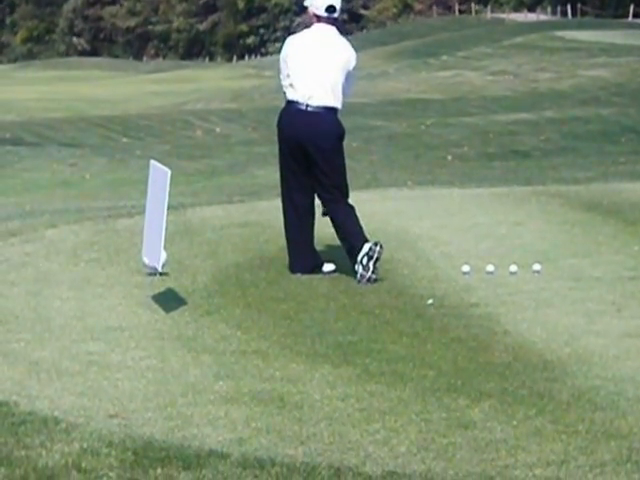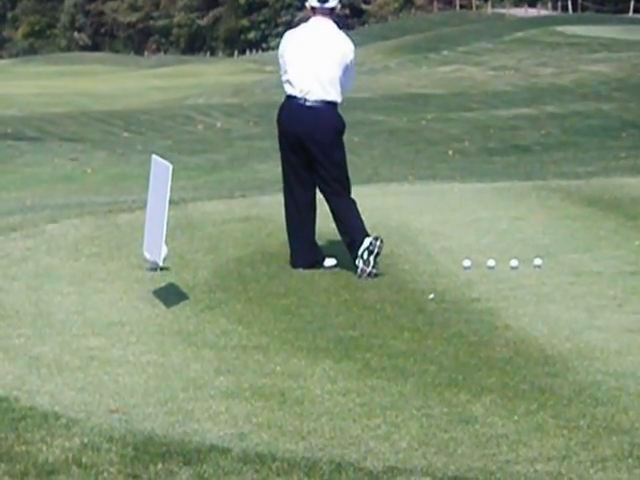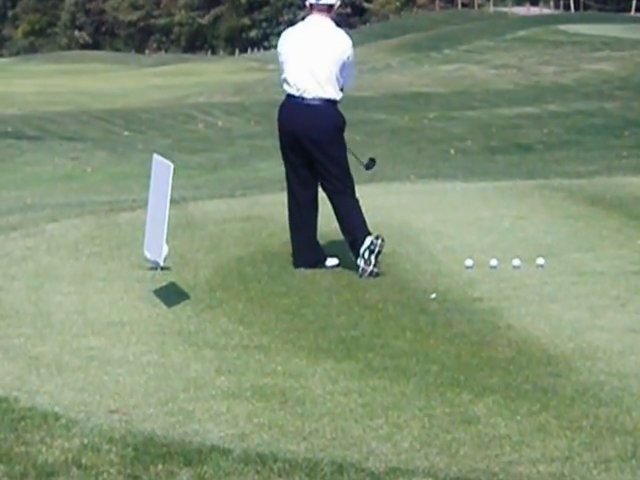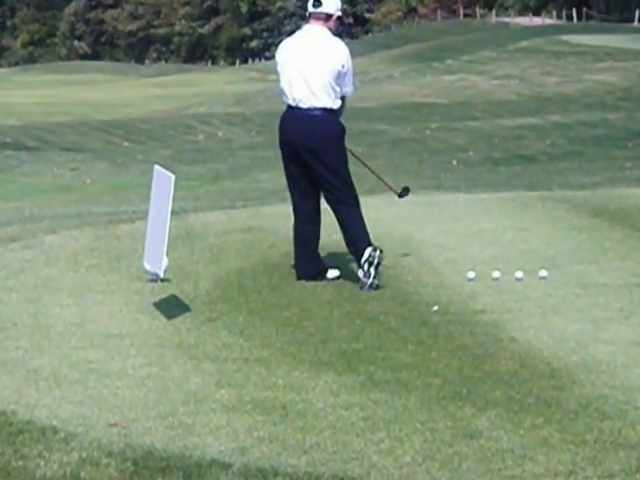
dt=0.3s
person 1, frame 1
left shoulder: (293, 42)
right shoulder: (345, 50)
left elbow: (285, 83)
right elbow: (344, 92)
left hip: (292, 119)
right hip: (324, 123)
left knee: (296, 192)
right knee: (333, 193)
left ankle: (303, 260)
right ankle: (360, 248)
person 1, frame 2
left shoulder: (290, 37)
right shoulder: (343, 43)
left elbow: (285, 78)
right elbow: (344, 86)
left hip: (292, 113)
right hip: (323, 118)
left knee: (297, 187)
right knee: (336, 188)
left ankle: (304, 254)
right ankle: (361, 243)
person 1, frame 3
left shoulder: (288, 36)
right shoulder: (341, 40)
left elbow: (287, 76)
right elbow: (344, 84)
left hip: (291, 112)
right hip: (323, 116)
left knee: (299, 187)
right knee: (339, 186)
left ankle: (307, 254)
right ankle: (363, 242)
person 1, frame 4
left shoulder: (286, 46)
right shoulder: (337, 48)
left elbow: (288, 88)
right elbow: (344, 95)
left hip: (291, 123)
right hip: (322, 126)
left knee: (303, 198)
right knee: (342, 195)
left ankle: (308, 266)
right ankle: (364, 253)
